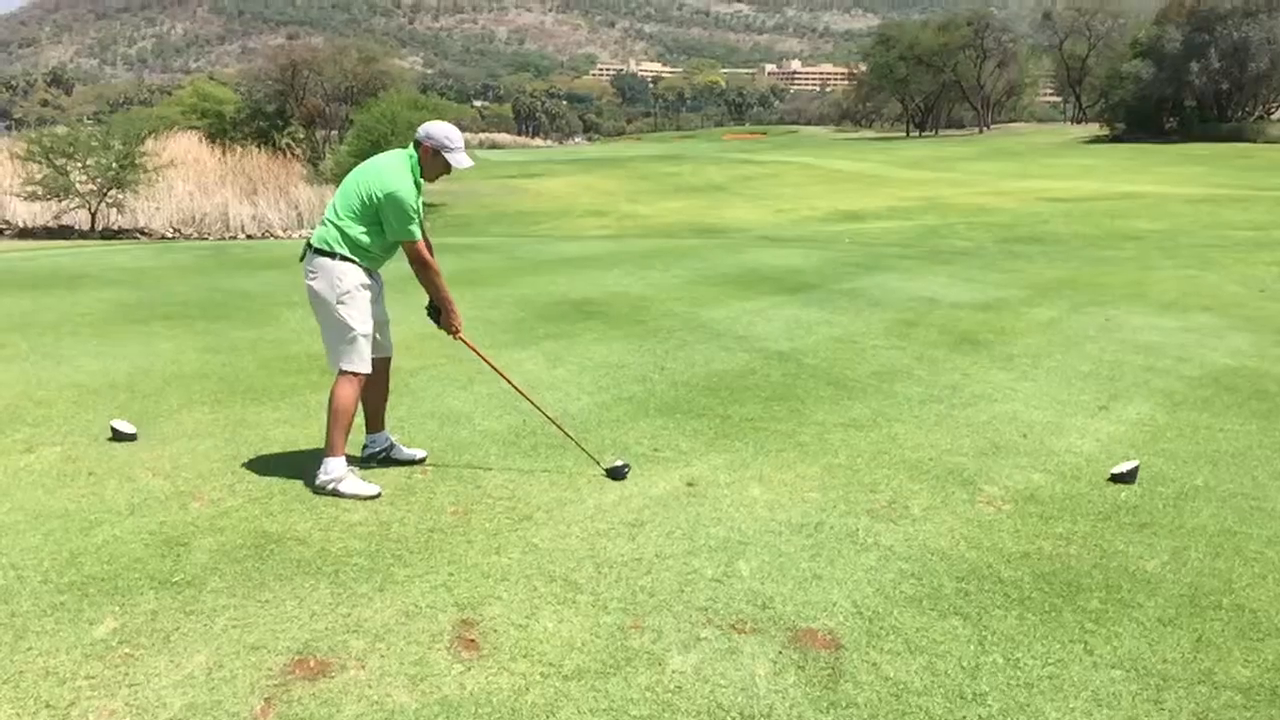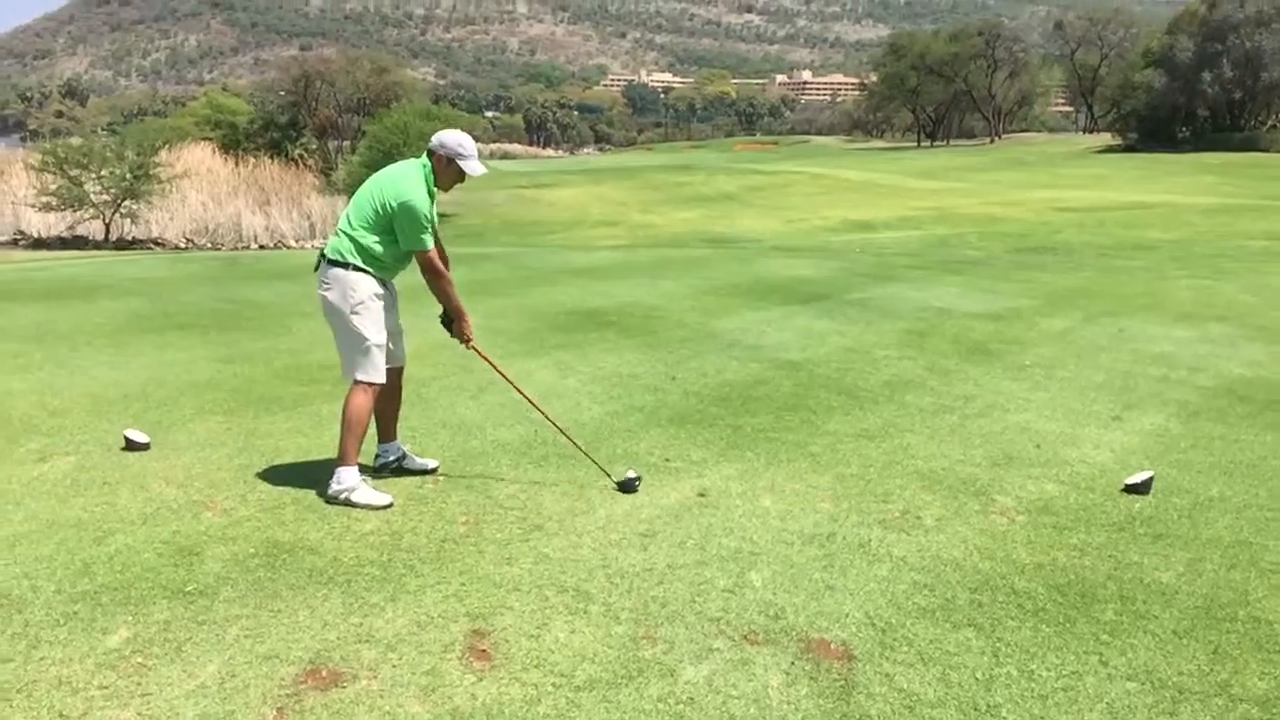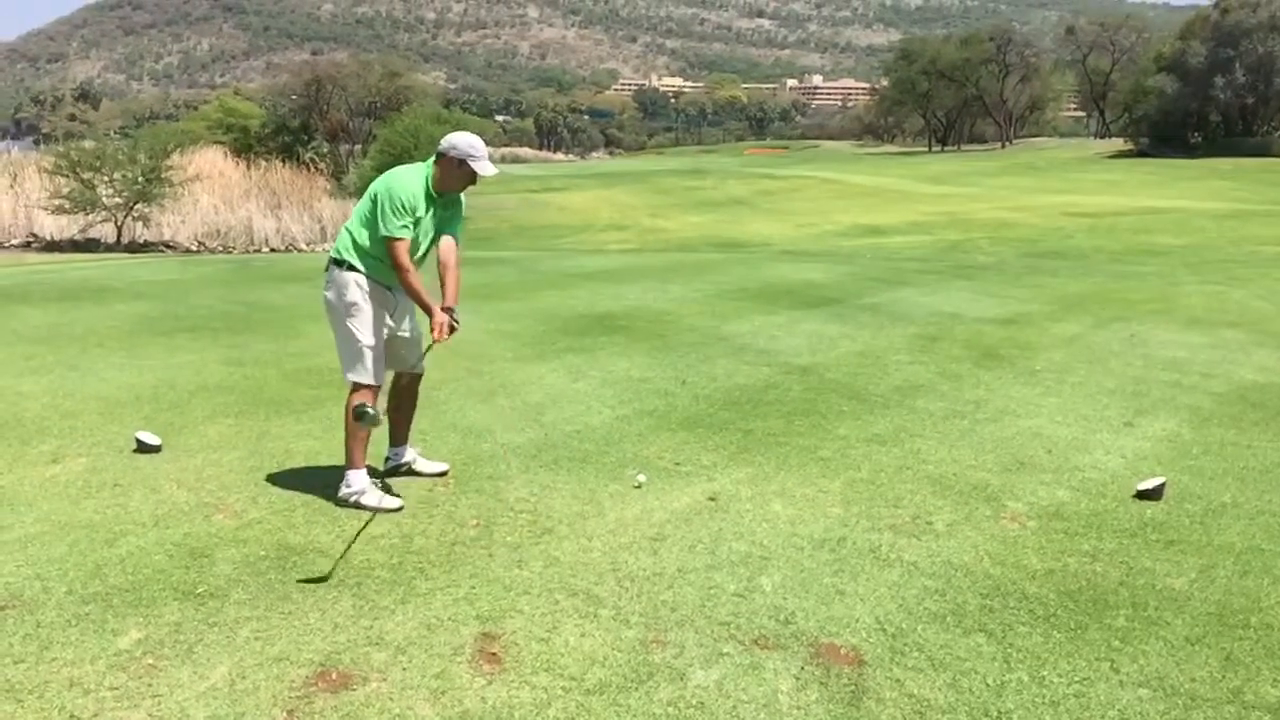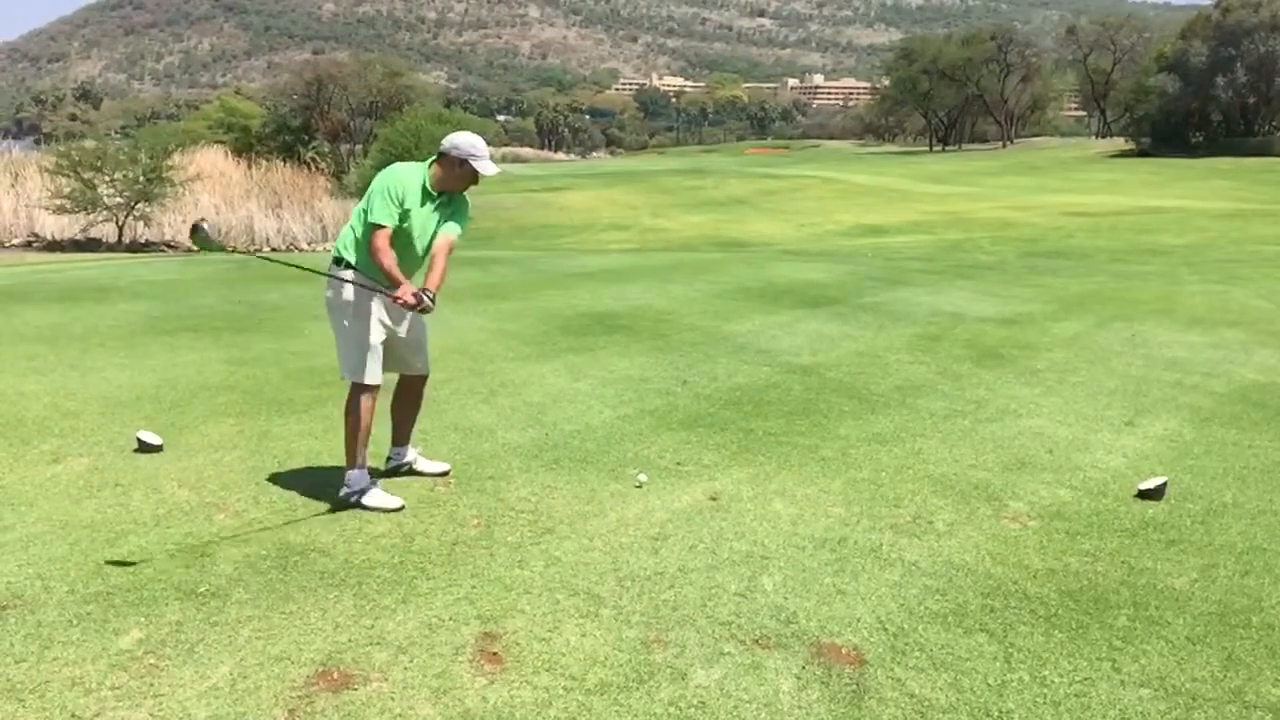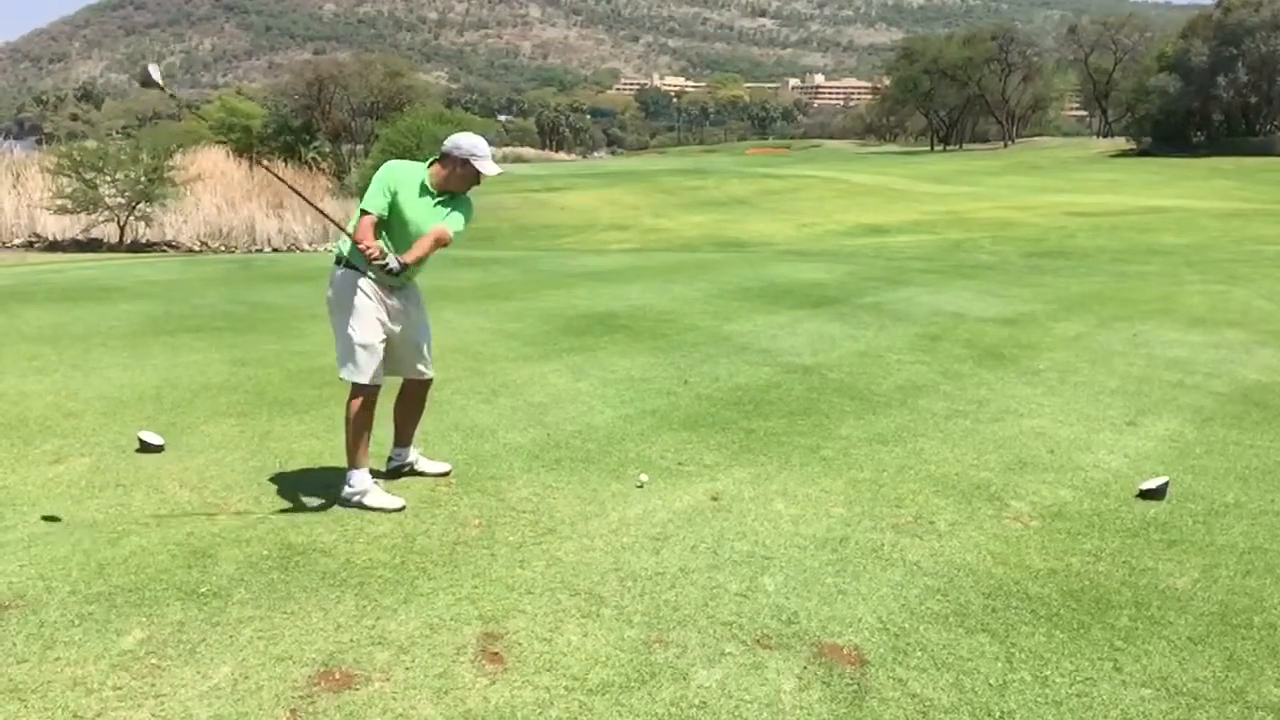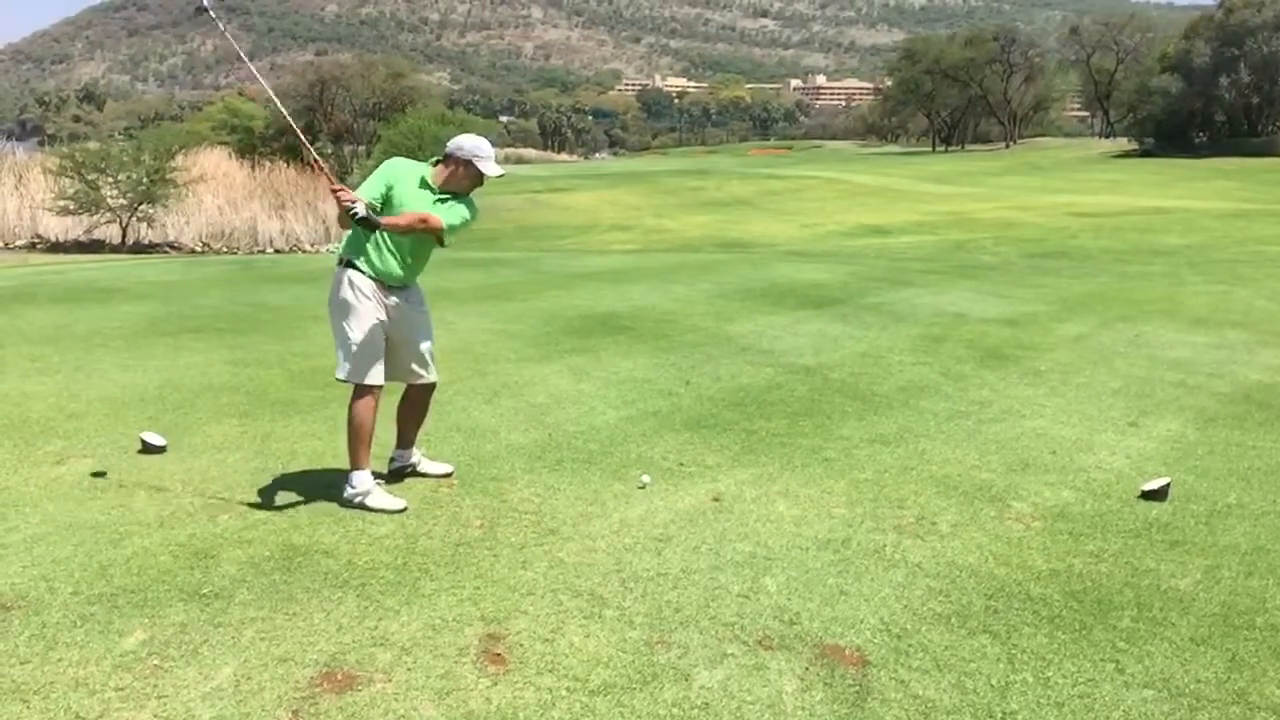
dt=0.5s
person 1, frame 1
left shoulder: (407, 170)
right shoulder: (397, 186)
left elbow: (423, 242)
right elbow: (419, 258)
left wrist: (436, 300)
right wrist: (447, 306)
left hip: (360, 268)
right hip: (338, 269)
left knee: (379, 357)
right knee: (354, 368)
left ankle: (377, 443)
right ankle: (332, 469)
person 1, frame 2
left shoulder: (421, 181)
right shoulder: (411, 195)
left elbow: (437, 248)
right elbow: (430, 267)
left wrist: (451, 311)
right wrist: (460, 315)
left hip: (374, 279)
right hip: (352, 280)
left knee: (392, 367)
right knee: (368, 377)
left ankle: (389, 452)
right ankle: (344, 478)
person 1, frame 3
left shoulder: (452, 201)
right shoulder: (402, 186)
left elbow: (448, 255)
right elbow: (399, 259)
left wrist: (449, 309)
right wrist: (432, 310)
left hip: (392, 286)
right hip: (356, 282)
left knee: (410, 370)
right knee: (367, 379)
left ankle: (399, 455)
right ankle: (354, 481)
person 1, frame 4
left shoulder: (458, 204)
right shoulder: (397, 178)
left elbow: (442, 250)
right elbow: (379, 243)
left wrist: (428, 292)
right wrist: (402, 284)
left hip: (399, 290)
right hip: (357, 282)
left knee: (415, 372)
right knee: (366, 380)
left ankle: (400, 455)
right ankle: (355, 480)
person 1, frame 5
left shoulder: (460, 205)
right shoulder: (396, 173)
left elbow: (434, 239)
right elbow: (363, 227)
left wrist: (401, 262)
right wrist: (371, 250)
left hip: (402, 288)
right hip: (358, 281)
left knee: (420, 374)
right knee: (366, 381)
left ankle: (402, 456)
right ankle: (356, 481)
person 1, frame 6
left shoulder: (462, 208)
right shoulder: (398, 169)
left elbow: (422, 222)
right elbow: (346, 219)
left wrist: (374, 220)
right wrist: (348, 206)
left hip: (404, 292)
right hip: (360, 282)
left knee: (423, 379)
right knee: (368, 383)
left ankle: (404, 457)
right ankle: (359, 482)
